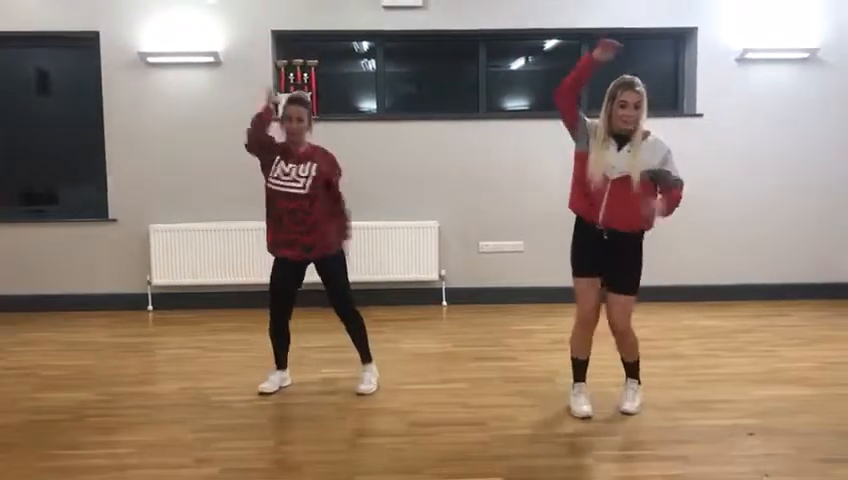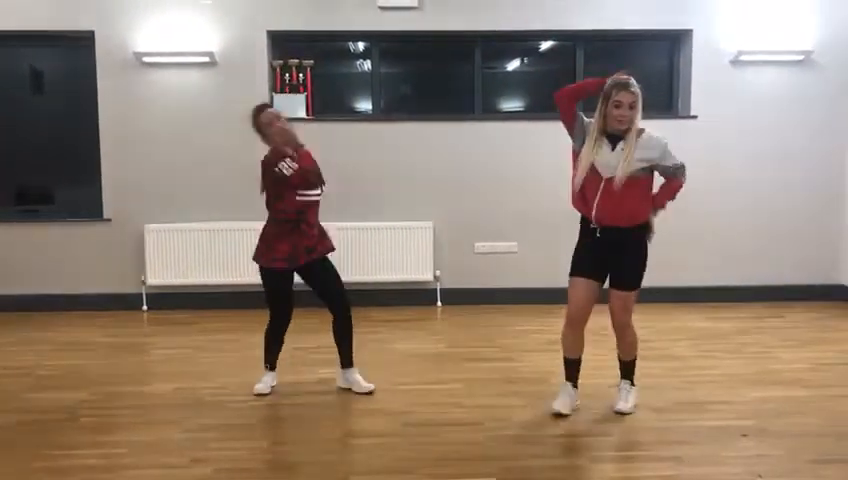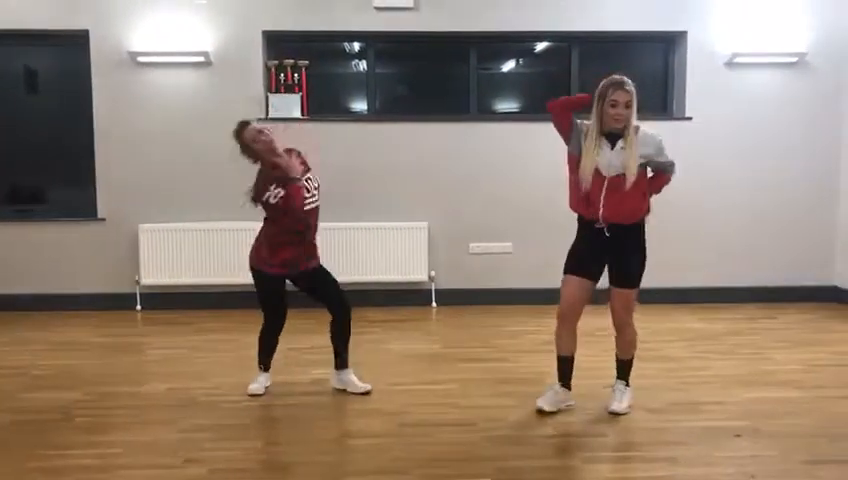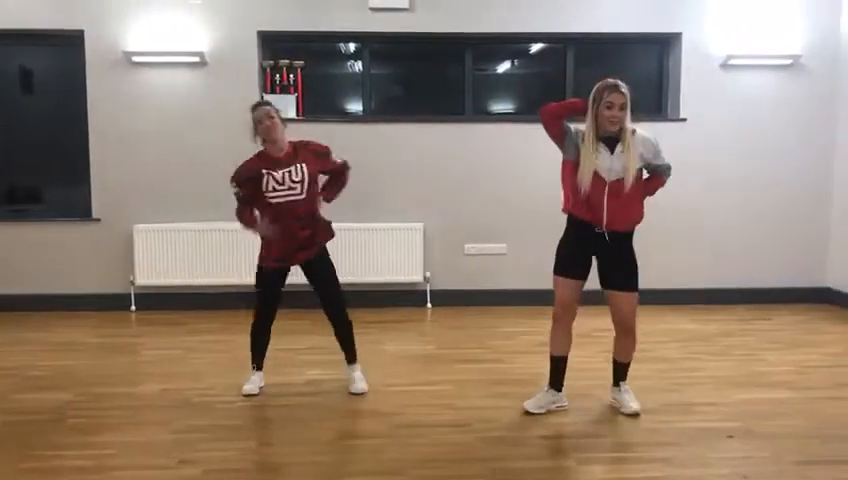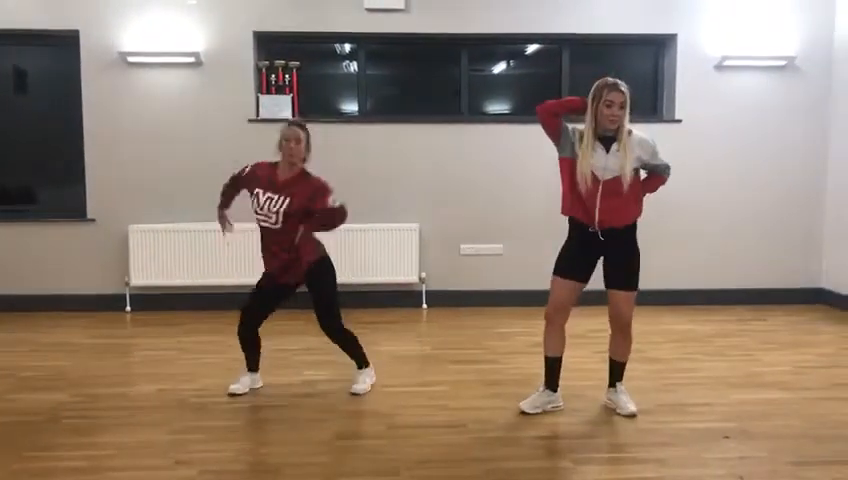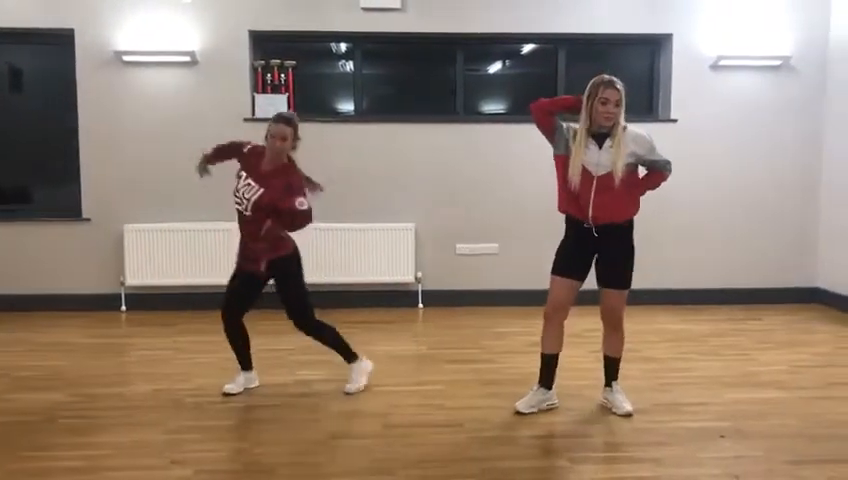
dt=0.2s
person 1, frame 1
left shoulder: (654, 147)
right shoulder: (589, 134)
left elbow: (675, 189)
right elbow: (564, 97)
left wrist: (662, 205)
right wrist: (593, 60)
left hip: (627, 243)
right hip: (588, 235)
left knee: (620, 324)
right knee: (586, 316)
left ankle: (633, 384)
right ankle: (579, 387)
person 1, frame 2
left shoulder: (650, 144)
right shoulder: (586, 135)
left elbow: (677, 174)
right elbow: (563, 98)
left wrist: (654, 204)
right wrist: (603, 84)
left hip: (629, 241)
right hip: (591, 236)
left knee: (621, 321)
right knee: (574, 316)
left ankle: (627, 385)
right ankle: (570, 387)
person 1, frame 3
left shoulder: (646, 141)
right shoulder: (581, 136)
left elbow: (666, 171)
right elbow: (555, 106)
left wrist: (643, 195)
right wrist: (593, 98)
left hip: (628, 236)
right hip: (589, 234)
left knee: (622, 319)
right knee: (566, 313)
left ankle: (622, 385)
right ankle: (562, 388)
person 1, frame 4
left shoulder: (642, 144)
right shoulder: (576, 141)
left elbow: (662, 172)
right elbow: (548, 113)
left wrist: (640, 194)
right wrist: (585, 105)
left hip: (618, 240)
right hip: (579, 234)
left knee: (626, 323)
right knee: (562, 314)
left ankle: (621, 387)
right ankle: (555, 391)
person 1, frame 5
left shoulder: (638, 145)
right shoulder: (573, 140)
left elbow: (662, 172)
right elbow: (545, 110)
left wrist: (636, 195)
right wrist: (584, 104)
left hip: (622, 239)
right hip: (581, 235)
left knee: (622, 322)
right knee: (554, 315)
left ankle: (616, 389)
right ankle: (550, 391)
person 1, frame 6
left shoulder: (634, 140)
right shoulder: (568, 138)
left elbow: (663, 168)
right elbow: (538, 109)
left wrist: (637, 190)
right wrist: (578, 103)
left hip: (617, 235)
right hip: (577, 232)
left knee: (613, 318)
right knee: (553, 312)
left ankle: (611, 388)
right ankle: (545, 390)
person 2, frame 1
left shoulder: (323, 158)
right shoulder: (271, 152)
left elbow: (335, 200)
right elbow: (254, 139)
left wrist: (342, 232)
right wrist: (269, 108)
left hip: (325, 246)
right hip: (287, 250)
left knee: (345, 307)
right knee: (278, 313)
left ankle: (368, 368)
right ankle: (280, 372)
person 2, frame 2
left shoulder: (301, 156)
right shoulder: (274, 162)
right elbow: (311, 177)
right wrist: (293, 146)
left hip: (311, 249)
right hip: (276, 254)
left knee: (342, 306)
right knee: (280, 317)
left ankle: (347, 372)
right ankle: (270, 372)
person 2, frame 3
left shoulder: (295, 157)
right shoulder: (268, 177)
right elbow: (295, 212)
right wrist: (294, 177)
left hip: (303, 256)
right hip: (270, 261)
left knee: (341, 307)
right knee: (275, 321)
left ankle: (342, 373)
right ankle: (263, 373)
person 2, frame 4
left shoulder: (311, 152)
right shoulder: (250, 168)
left elbow: (341, 171)
right elbow: (244, 209)
left wrist: (324, 197)
right wrist: (258, 225)
left hip: (312, 245)
right hip: (274, 251)
left knee: (336, 307)
right knee: (264, 314)
left ankle: (353, 368)
right ankle: (257, 373)
person 2, frame 5
left shoulder: (311, 186)
right shoulder: (258, 173)
left elbow: (336, 217)
right elbow: (235, 182)
left wrist: (306, 229)
right wrist: (222, 209)
left hip: (312, 264)
right hip: (277, 266)
left knee: (331, 326)
right knee: (247, 320)
left ankle: (365, 370)
right ankle: (252, 375)
person 2, frame 6
left shoulder: (291, 178)
right shoulder: (252, 155)
left elbow: (301, 217)
right elbow: (232, 148)
left wrist: (272, 225)
right wrist: (208, 158)
left hip: (280, 258)
right hip: (250, 255)
left knee: (304, 321)
right knee: (230, 314)
left ankle: (357, 363)
right ankle: (247, 374)
